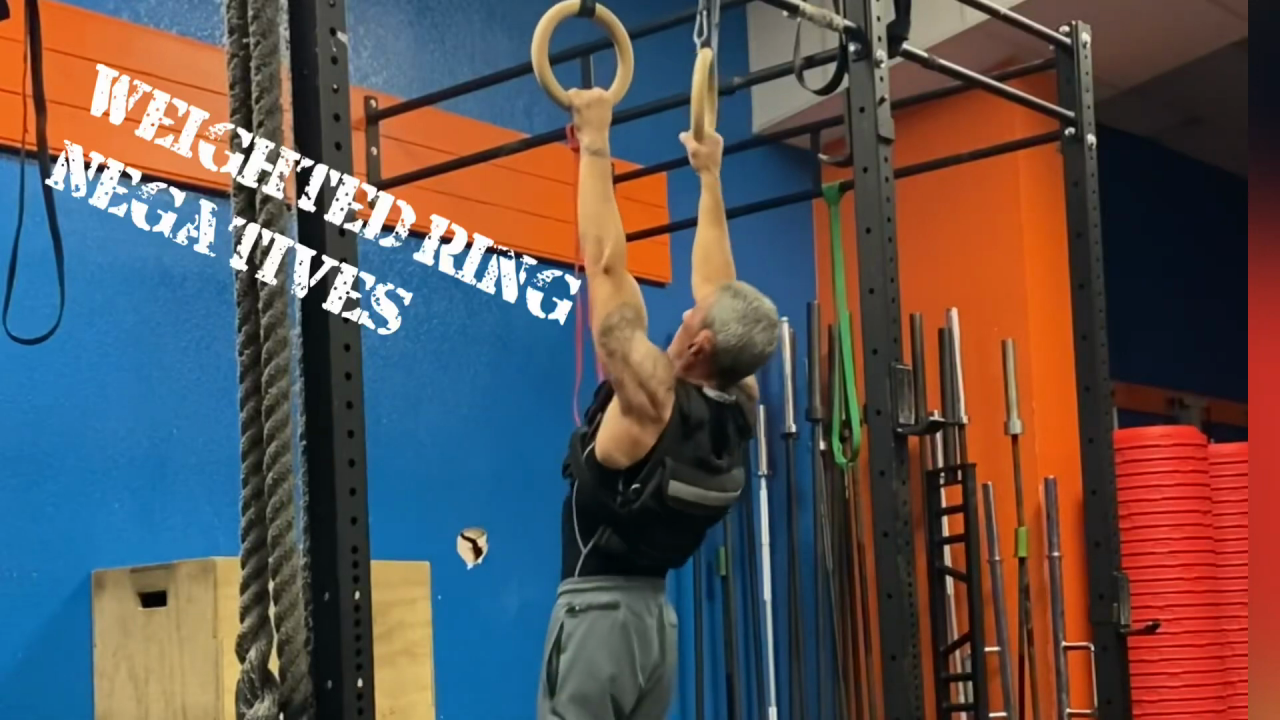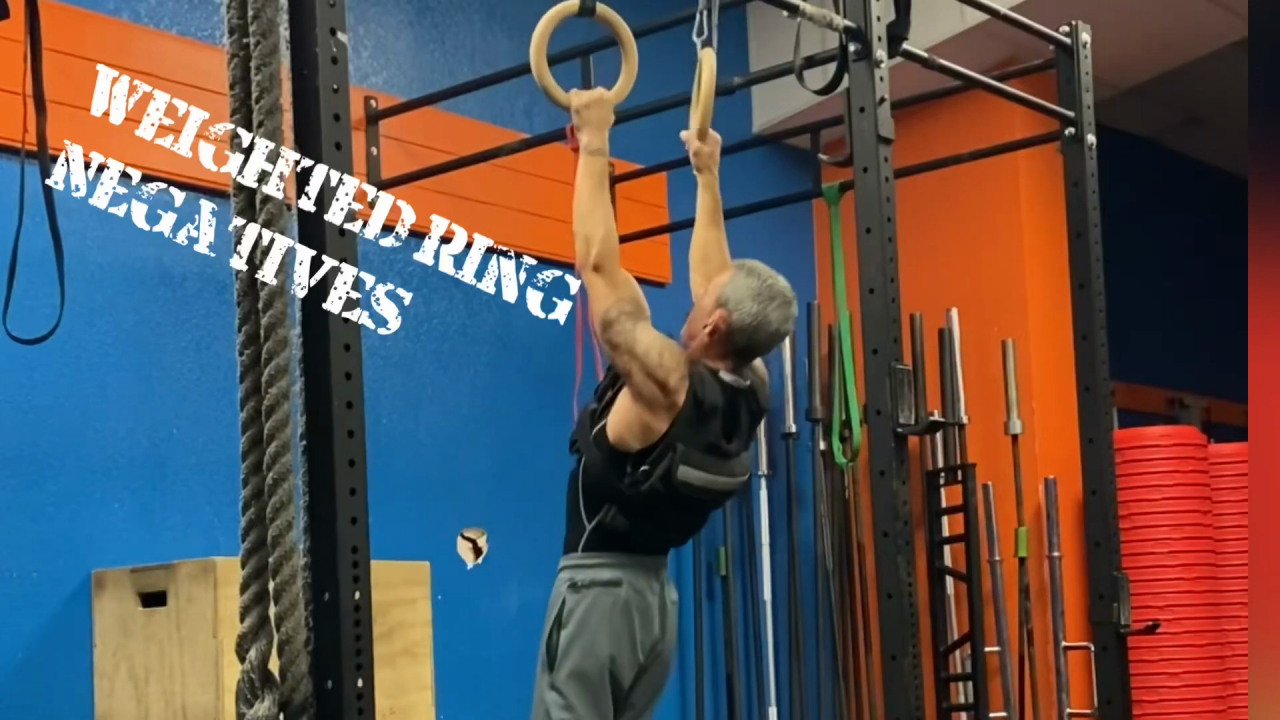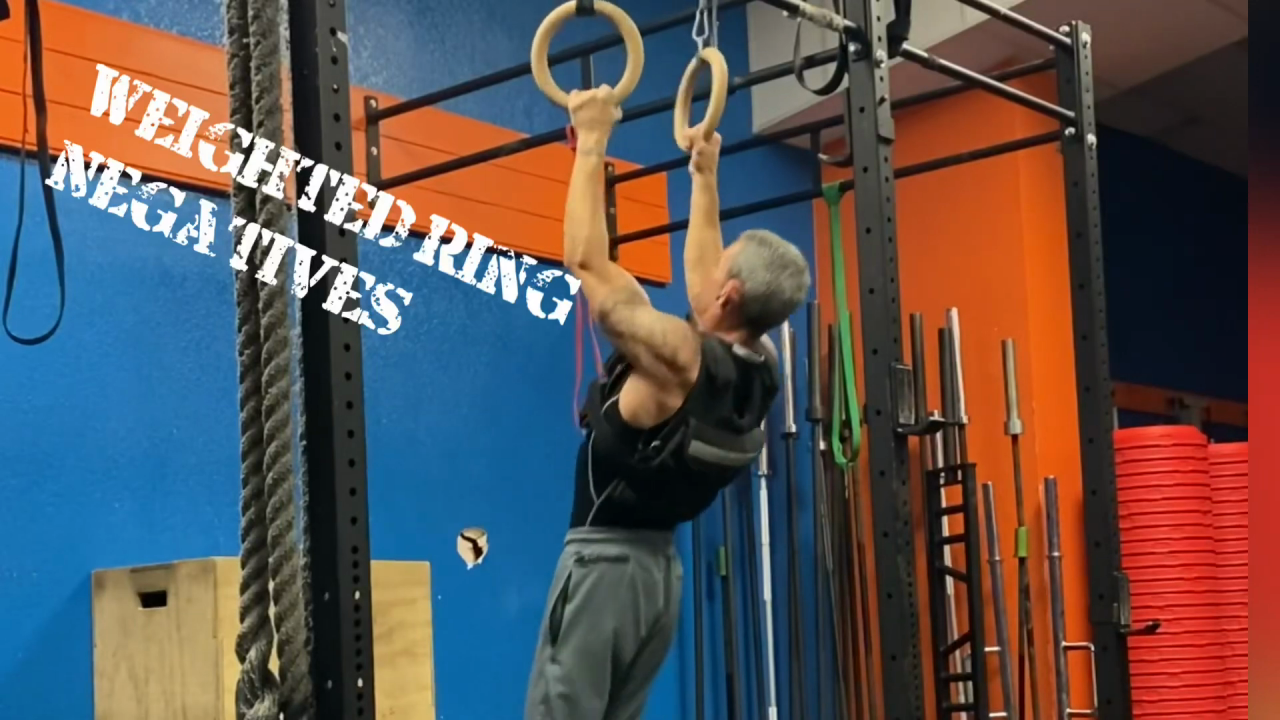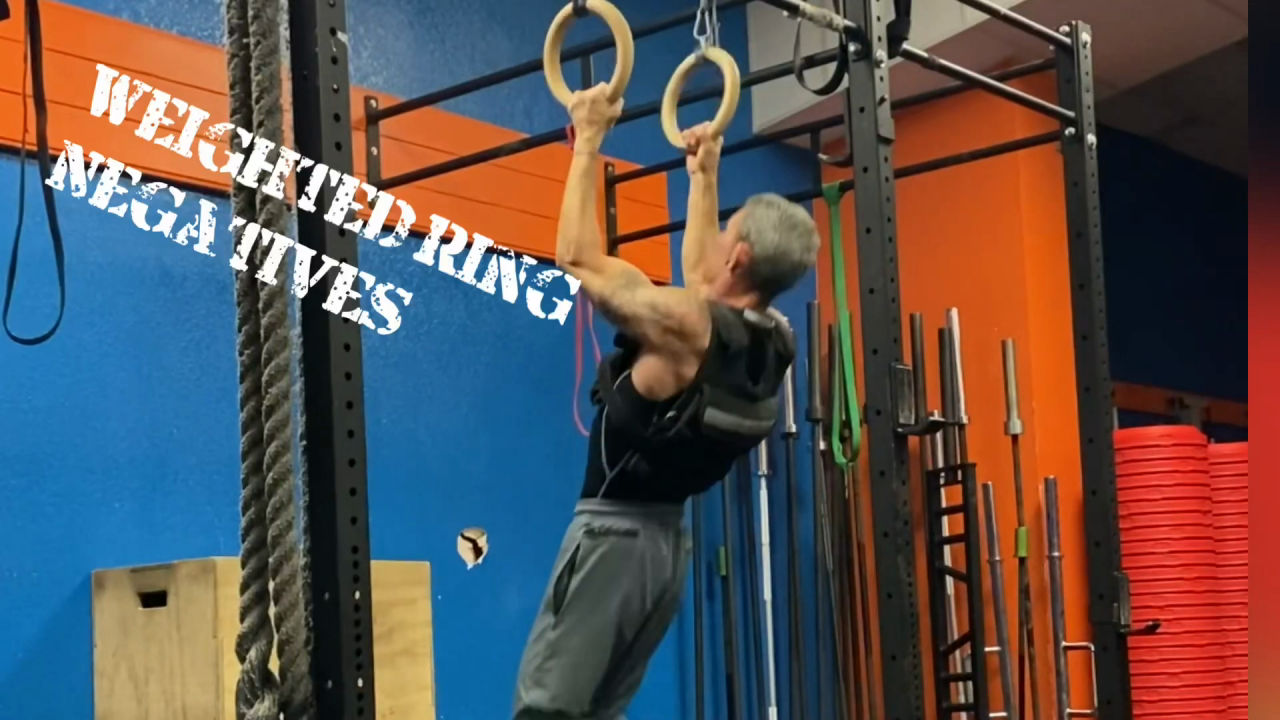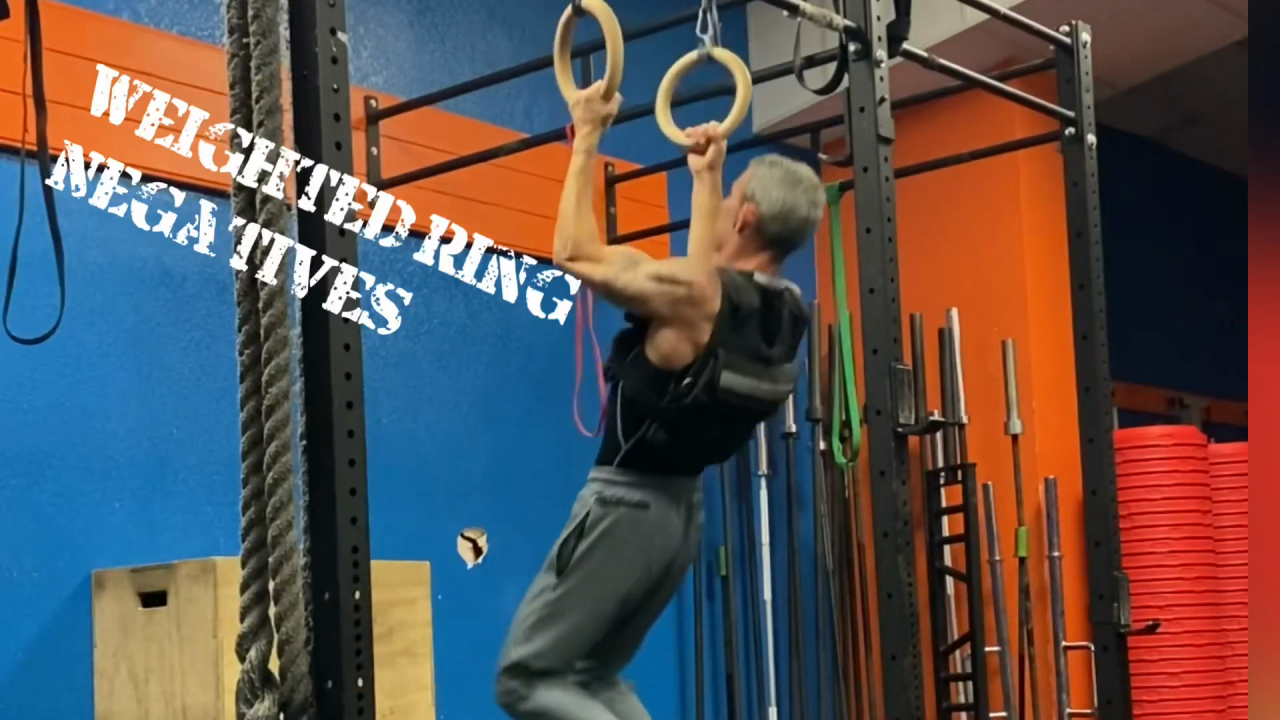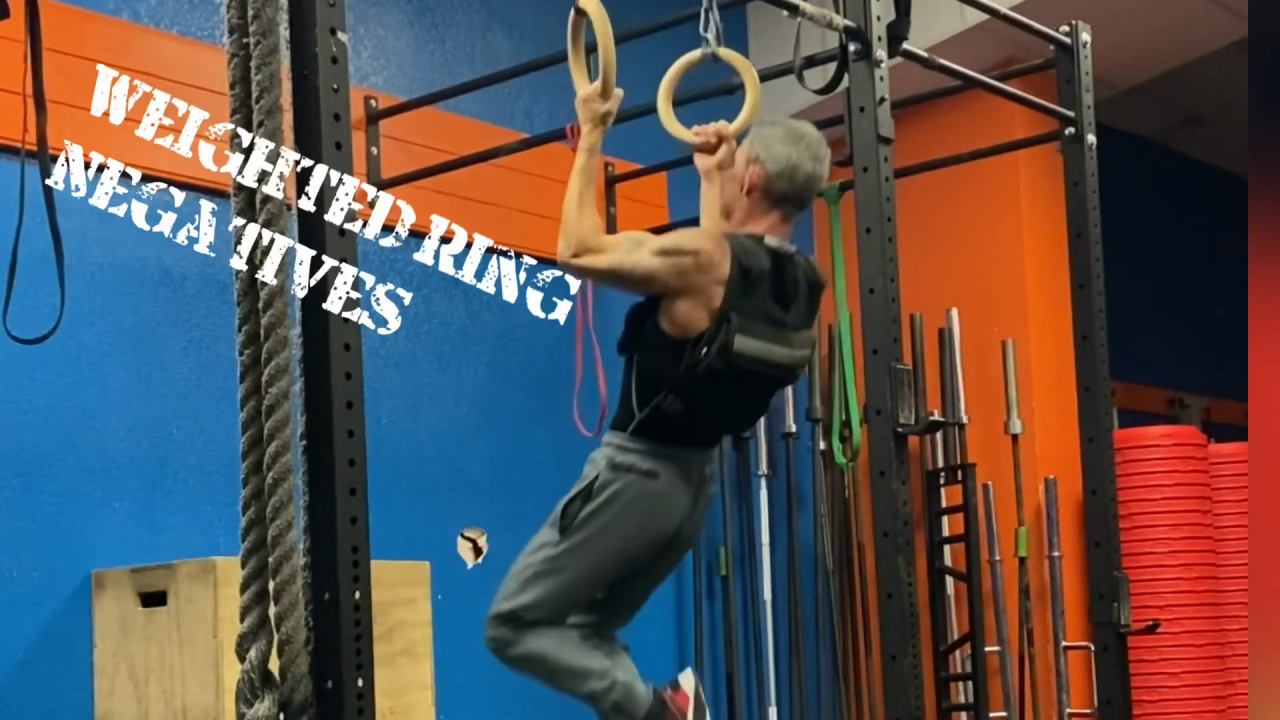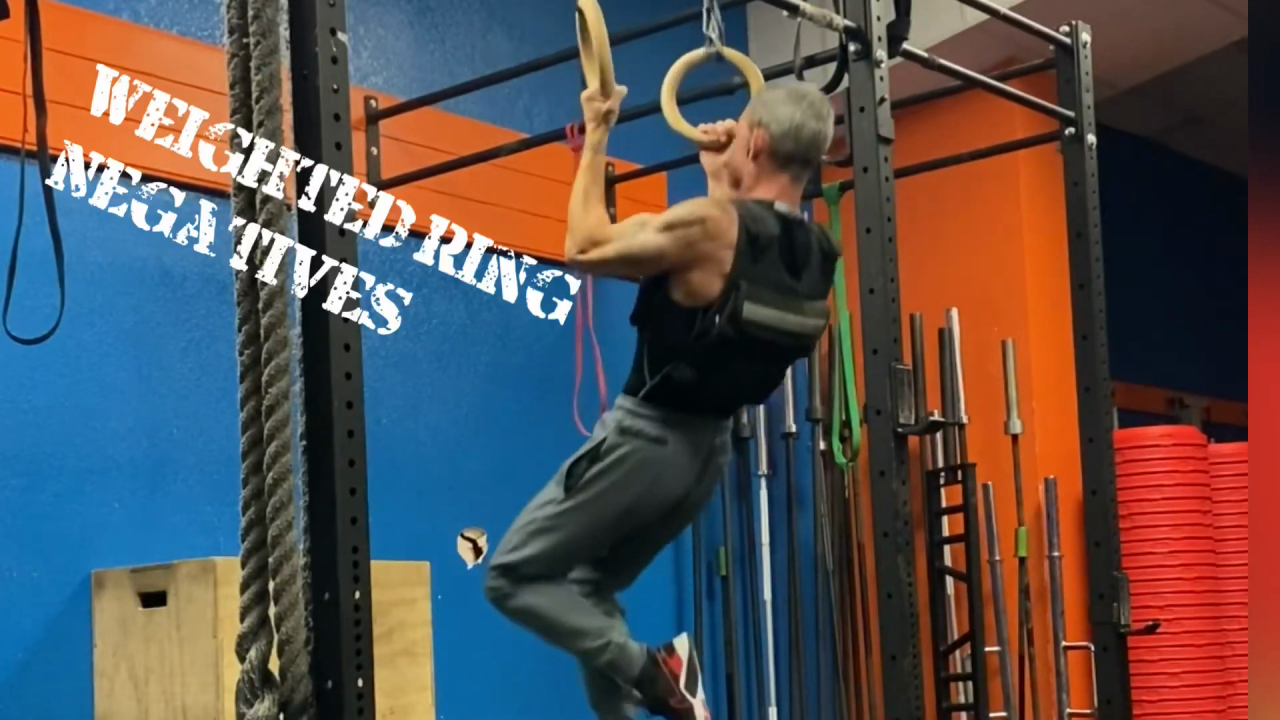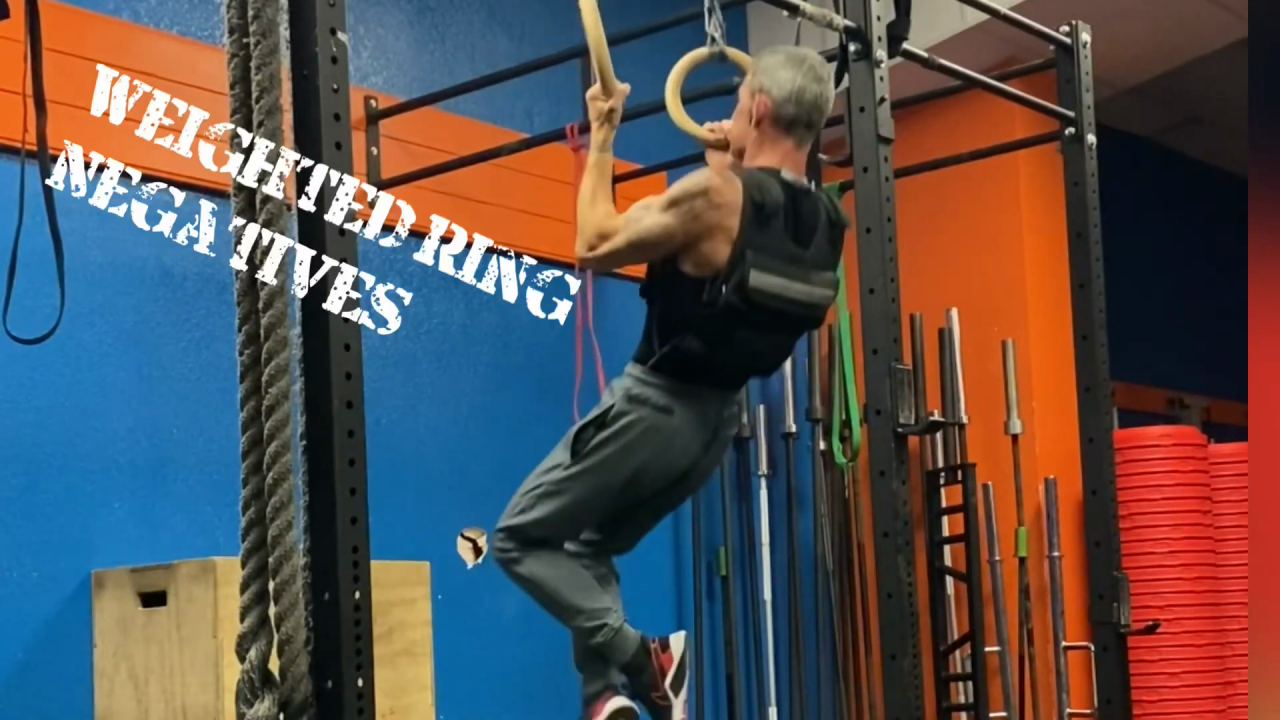
dt=0.1s
person 1, frame 1
left shoulder: (649, 403)
right shoulder: (737, 409)
left elbow: (605, 264)
right elbow: (719, 288)
left wrist: (594, 141)
right wrist: (710, 176)
left hip: (598, 615)
right hip: (654, 619)
person 1, frame 2
left shoulder: (666, 383)
right shoulder: (752, 392)
left elbow: (597, 264)
right elbow: (711, 297)
left wrist: (592, 141)
right wrist: (707, 179)
left hip: (598, 591)
right hip: (654, 594)
person 1, frame 3
left shoulder: (678, 360)
right shoulder: (761, 370)
left elbow: (585, 261)
right elbow: (701, 281)
left wrist: (591, 140)
right wrist: (704, 178)
left hip: (605, 565)
right hip: (660, 570)
person 1, frame 4
left shoulder: (687, 326)
right shoulder: (775, 342)
left elbow: (576, 257)
right elbow: (710, 283)
left wrist: (588, 140)
right wrist: (702, 180)
left hip: (612, 542)
right hip: (667, 543)
person 1, frame 5
left shoulder: (698, 295)
right shoulder: (789, 312)
left elbow: (574, 253)
left wrist: (586, 138)
right wrist: (706, 175)
left hip: (625, 508)
right hip: (680, 513)
person 1, frame 6
left shoulder: (705, 257)
right shoulder: (804, 286)
left elbow: (576, 249)
left wrist: (590, 140)
right wrist: (712, 179)
left hip: (635, 475)
right hip: (690, 486)
left knee: (514, 626)
right knee: (591, 625)
person 1, frame 7
left shoulder: (713, 229)
right shoulder: (819, 257)
left elbow: (584, 247)
left wrist: (596, 138)
right wrist: (720, 174)
left hip: (646, 440)
right hip: (706, 449)
left knee: (514, 573)
right knee: (590, 583)
person 1, frame 8
left shoulder: (715, 195)
right shoulder: (826, 225)
left elbow: (595, 245)
left wrist: (600, 141)
left hip: (652, 407)
right hip: (713, 420)
left knee: (522, 536)
right knee: (590, 548)
left ankle: (635, 660)
